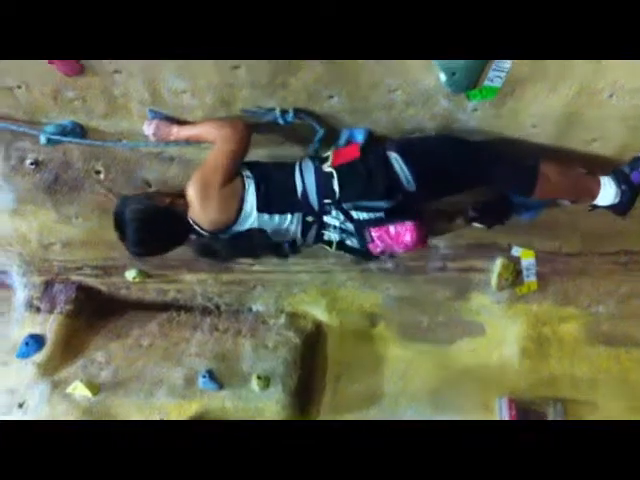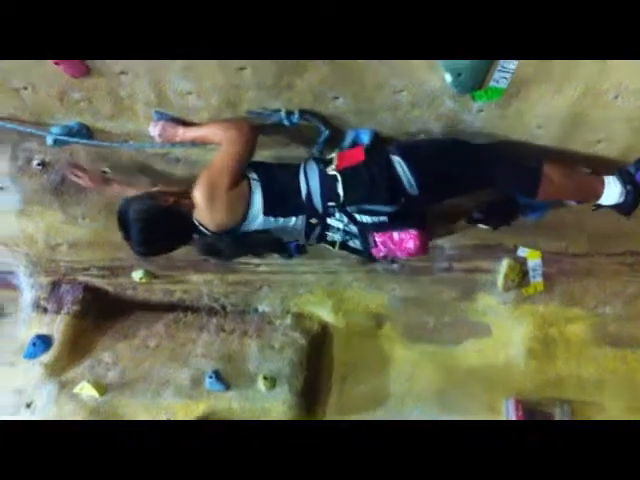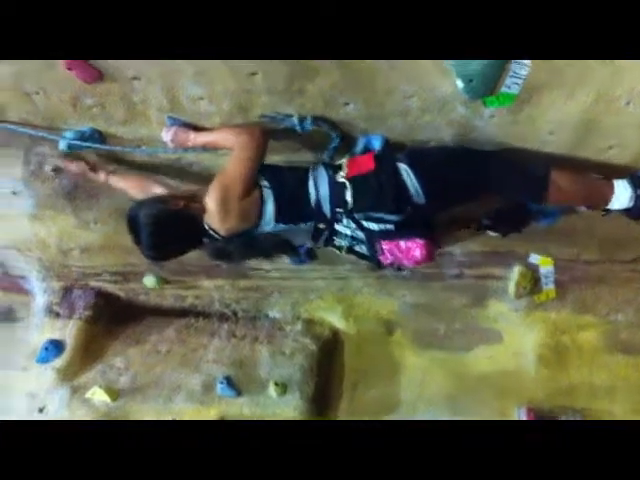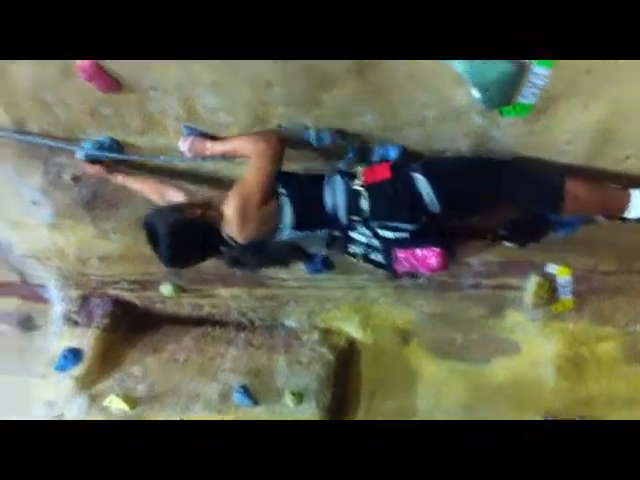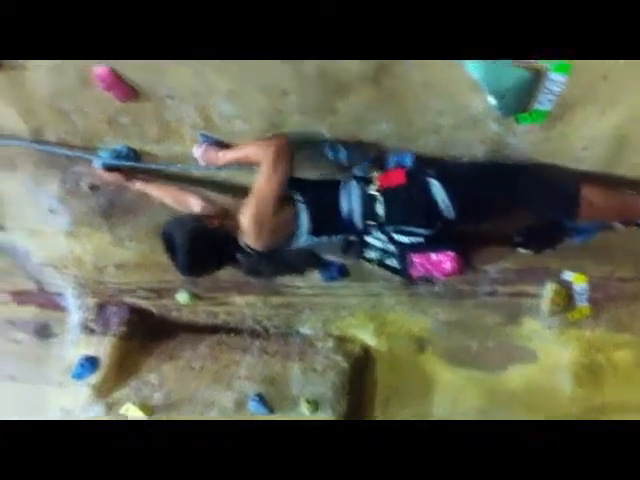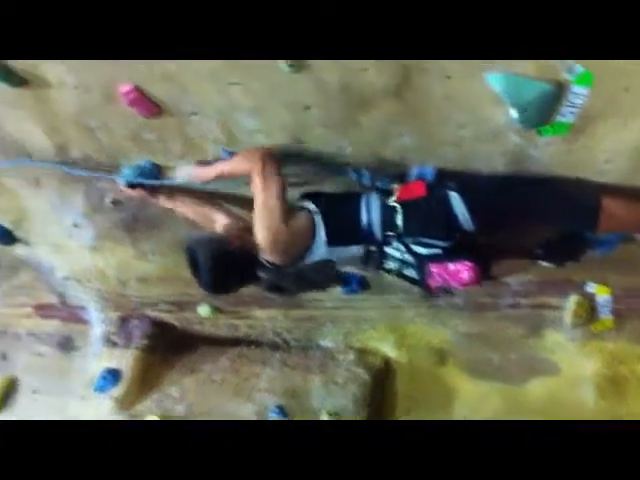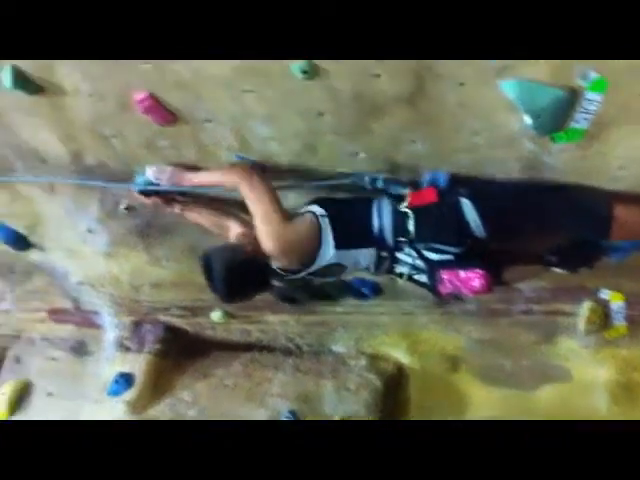
dt=0.1s
person 1, frame 1
left shoulder: (207, 239)
right shoulder: (204, 195)
right elbow: (235, 129)
right wrist: (178, 131)
left hip: (352, 229)
right hip: (355, 182)
right knee: (489, 162)
person 1, frame 2
left shoulder: (209, 240)
right shoulder: (212, 198)
left elbow: (155, 196)
right elbow: (242, 131)
right wrist: (186, 132)
left hip: (359, 231)
right hip: (358, 184)
right knee: (489, 162)
person 1, frame 3
left shoulder: (218, 235)
right shoulder: (220, 204)
right elbow: (252, 136)
left wrist: (105, 166)
left hip: (362, 229)
right hip: (367, 191)
right knee: (495, 169)
person 1, frame 4
left shoulder: (233, 241)
right shoulder: (241, 216)
left elbow: (188, 185)
right elbow: (270, 142)
left hip: (382, 242)
right hip: (382, 196)
right knee: (509, 179)
person 1, frame 5
left shoulder: (251, 244)
right shoulder: (255, 223)
left elbow: (210, 188)
right elbow: (277, 147)
left hip: (397, 239)
right hip: (397, 201)
right knee: (522, 184)
person 1, frame 6
left shoulder: (274, 249)
right shoulder: (274, 235)
left elbow: (218, 217)
right elbow: (261, 160)
left wrist: (171, 188)
left hip: (409, 254)
right hip: (421, 215)
right knee: (544, 198)
person 1, frame 7
left shoulder: (281, 255)
right shoulder: (280, 243)
left elbow: (237, 209)
right elbow: (247, 178)
left wrist: (179, 184)
right wrist: (183, 189)
left hip: (423, 248)
right hip: (427, 221)
right knee: (553, 205)
